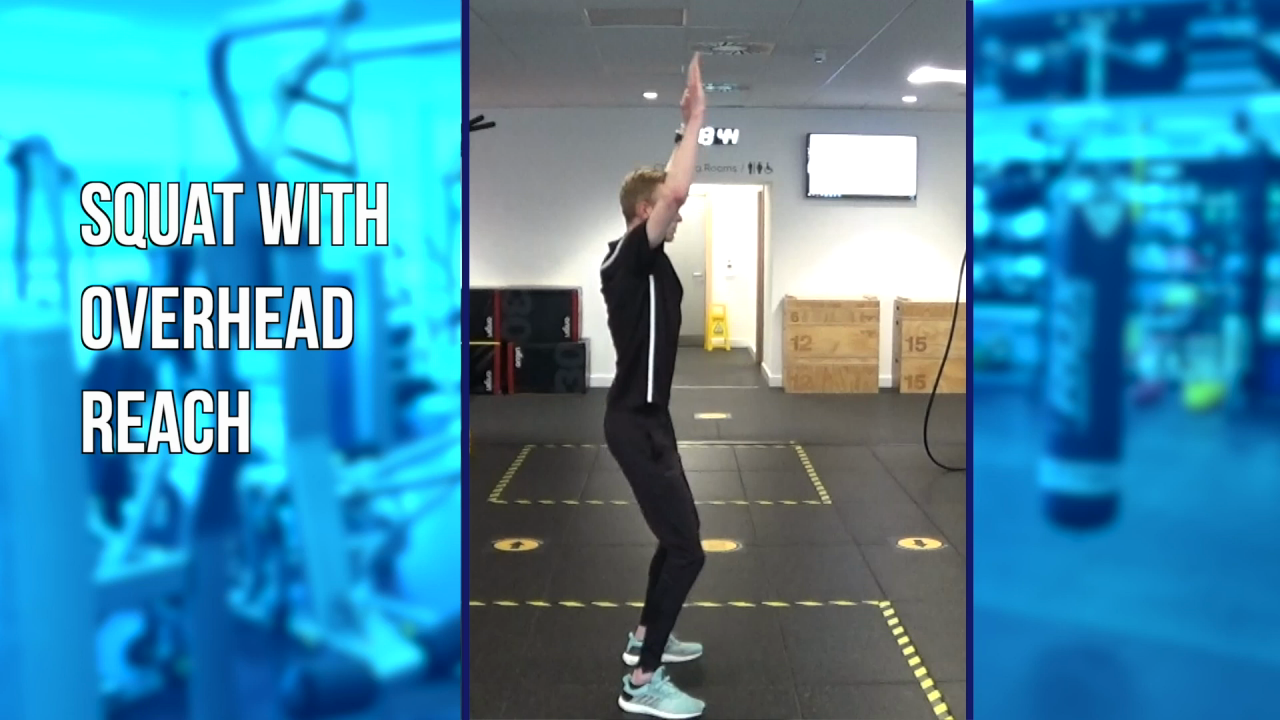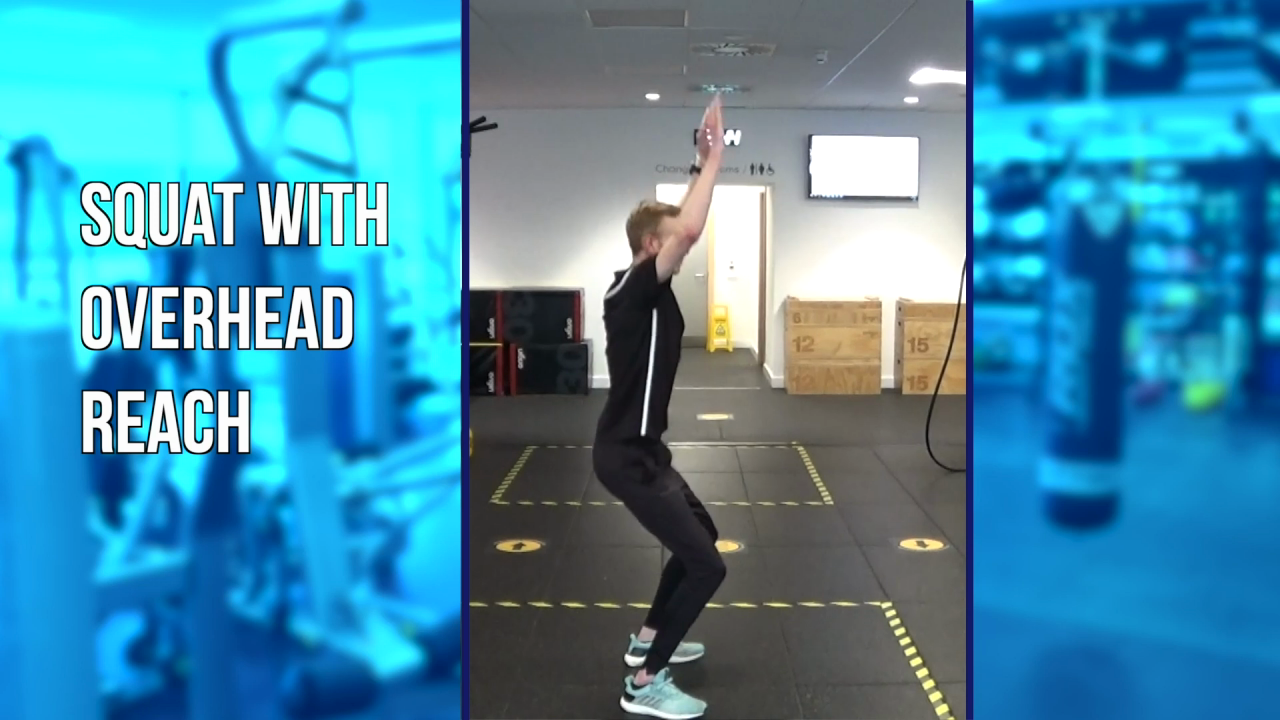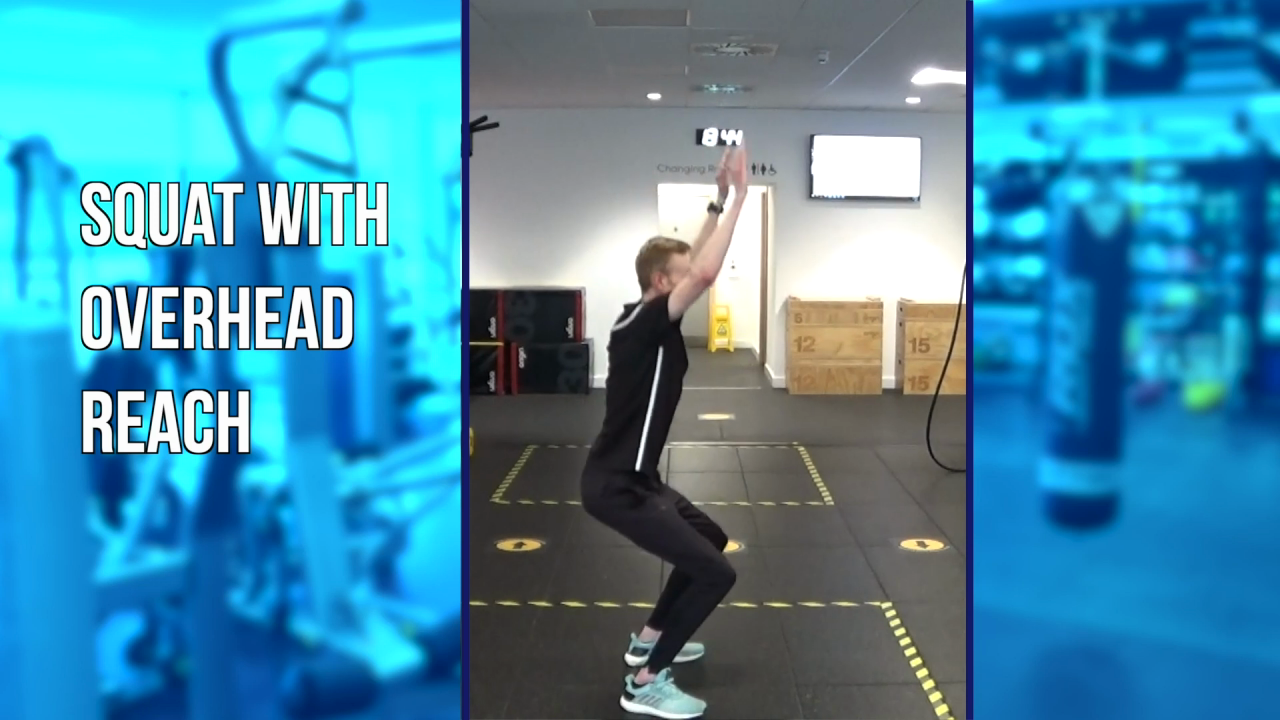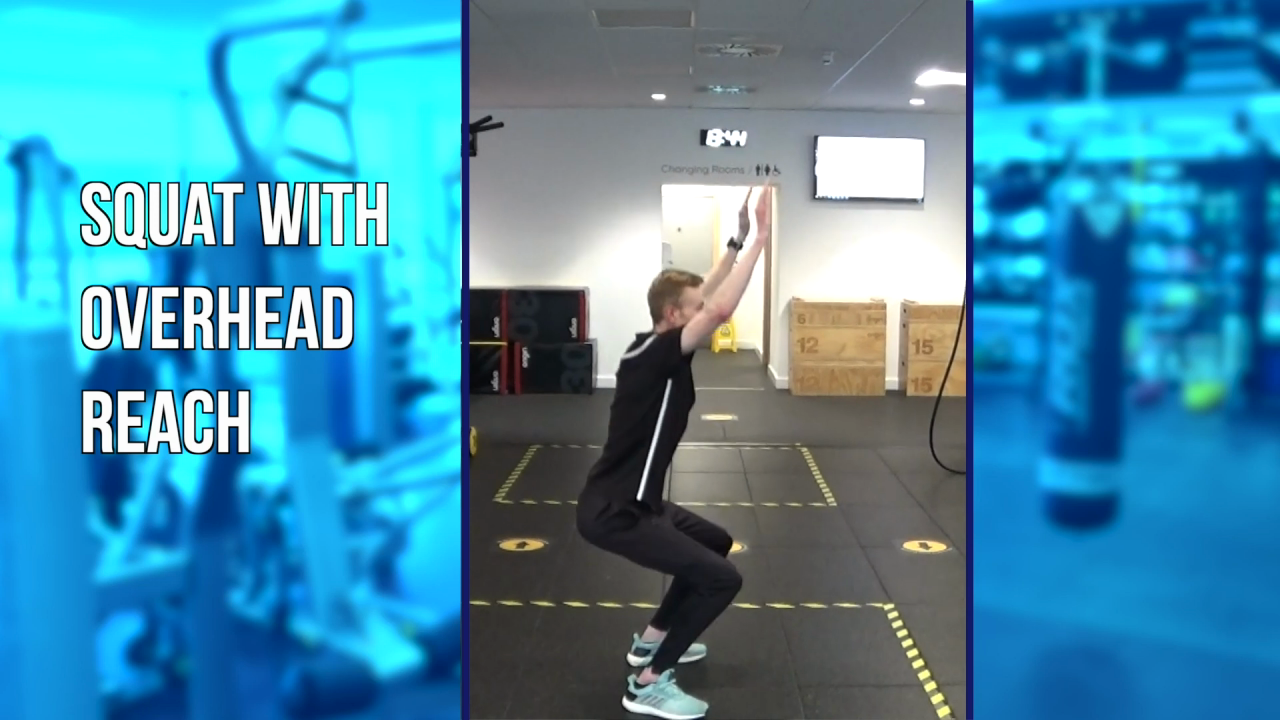
dt=0.2s
person 1, frame 1
left shoulder: (636, 257)
right shoulder: (630, 255)
left elbow: (668, 191)
right elbow: (675, 194)
left wrist: (685, 130)
right wrist: (695, 127)
left hip: (645, 418)
right hip: (637, 422)
left knee: (677, 537)
right knee: (684, 549)
left ankle: (646, 634)
person 1, frame 2
left shoulder: (641, 287)
right shoulder: (635, 286)
left elbow: (682, 225)
right elbow: (690, 231)
left wrist: (700, 165)
right wrist: (713, 163)
left hip: (640, 449)
right hip: (627, 455)
left knee: (699, 535)
right knee: (705, 565)
left ankle: (648, 636)
person 1, frame 3
left shoulder: (647, 320)
right shoulder: (644, 322)
left elbow: (695, 265)
right elbow: (705, 273)
left wrist: (720, 203)
right wrist: (737, 203)
left hip: (631, 477)
right hip: (617, 486)
left knee: (711, 541)
right knee: (715, 574)
left ankle: (649, 636)
person 1, frame 4
left shoulder: (658, 347)
right shoulder: (656, 354)
left elbow: (709, 301)
right elbow: (720, 311)
left wrist: (739, 241)
right wrist: (761, 239)
left hip: (630, 501)
right hip: (613, 513)
left knee: (716, 542)
right knee: (722, 578)
left ankle: (652, 636)
